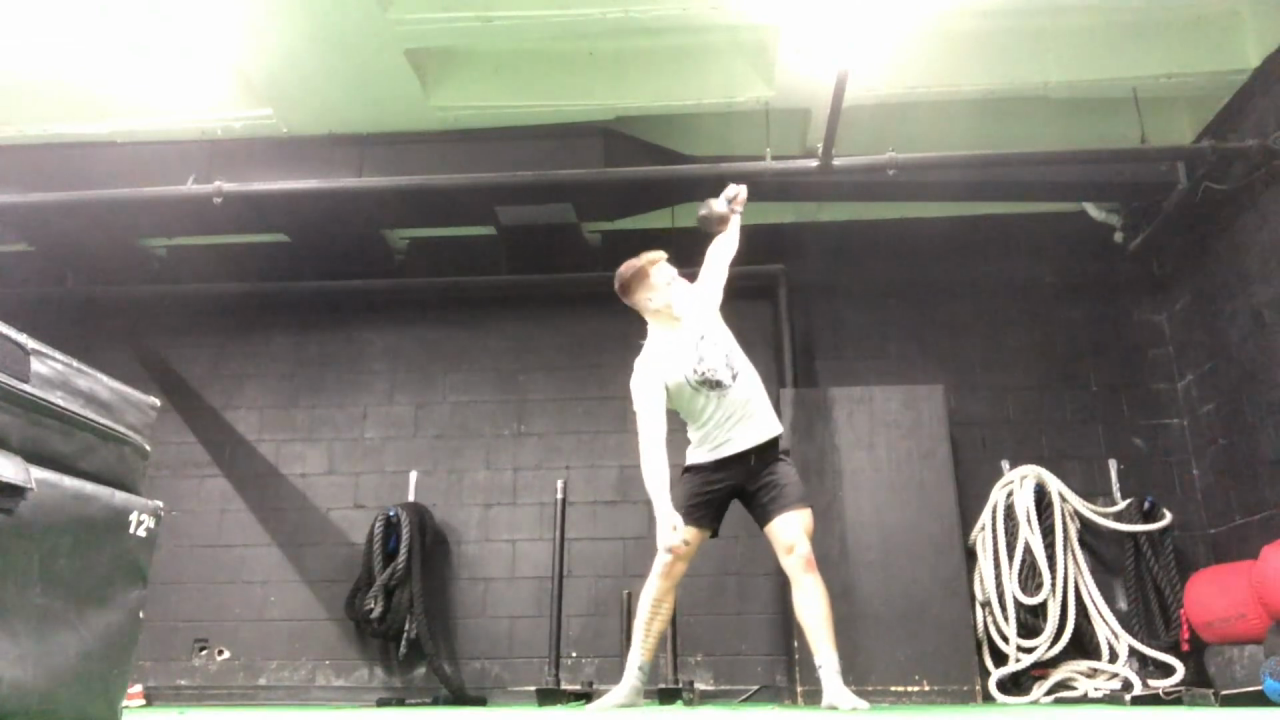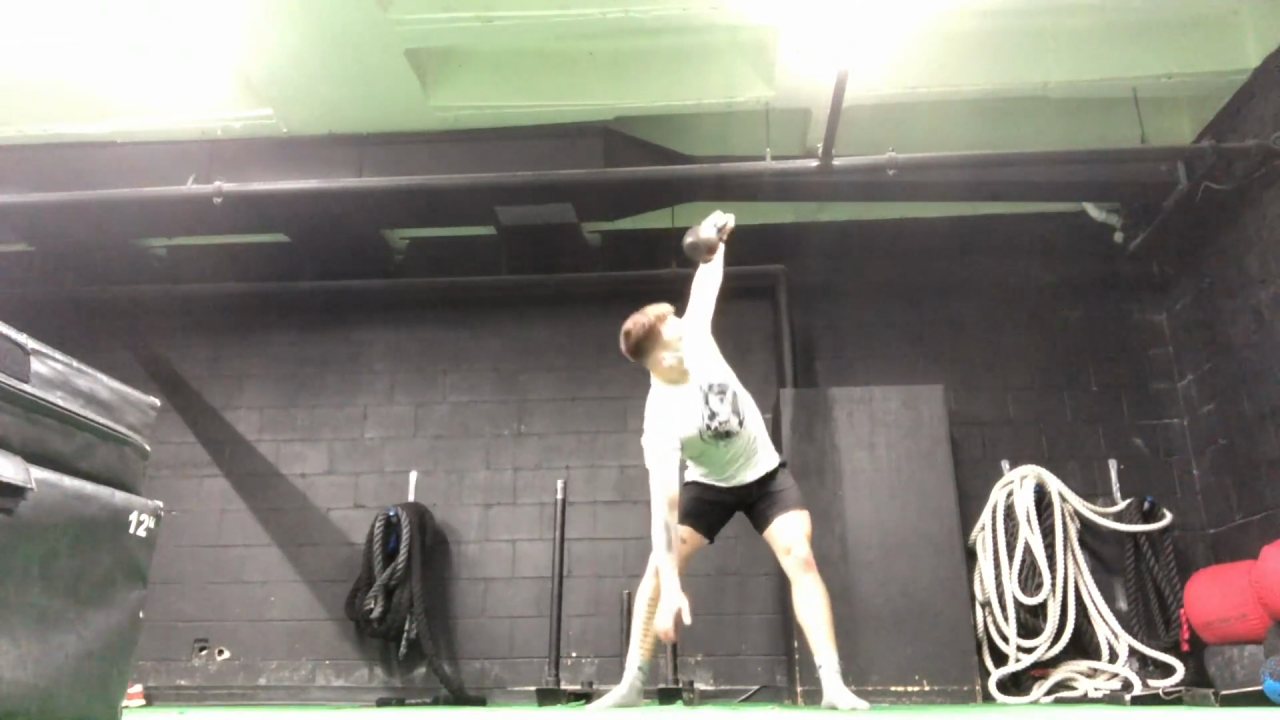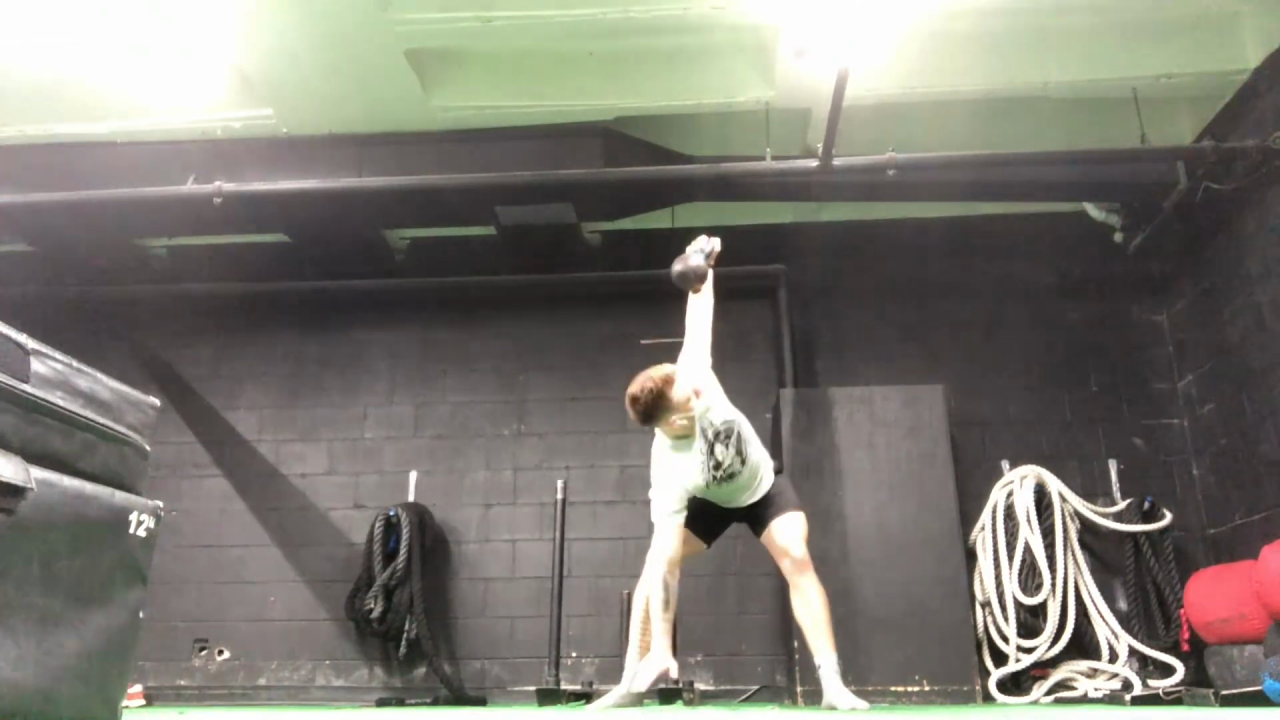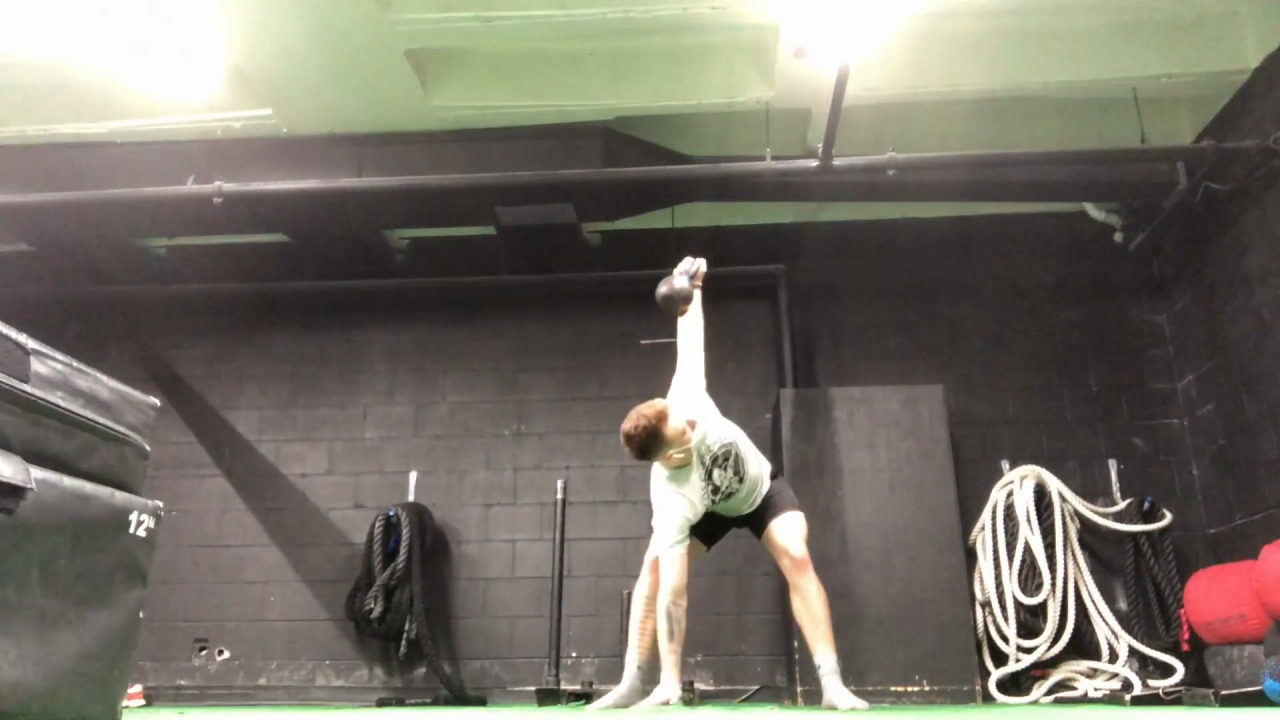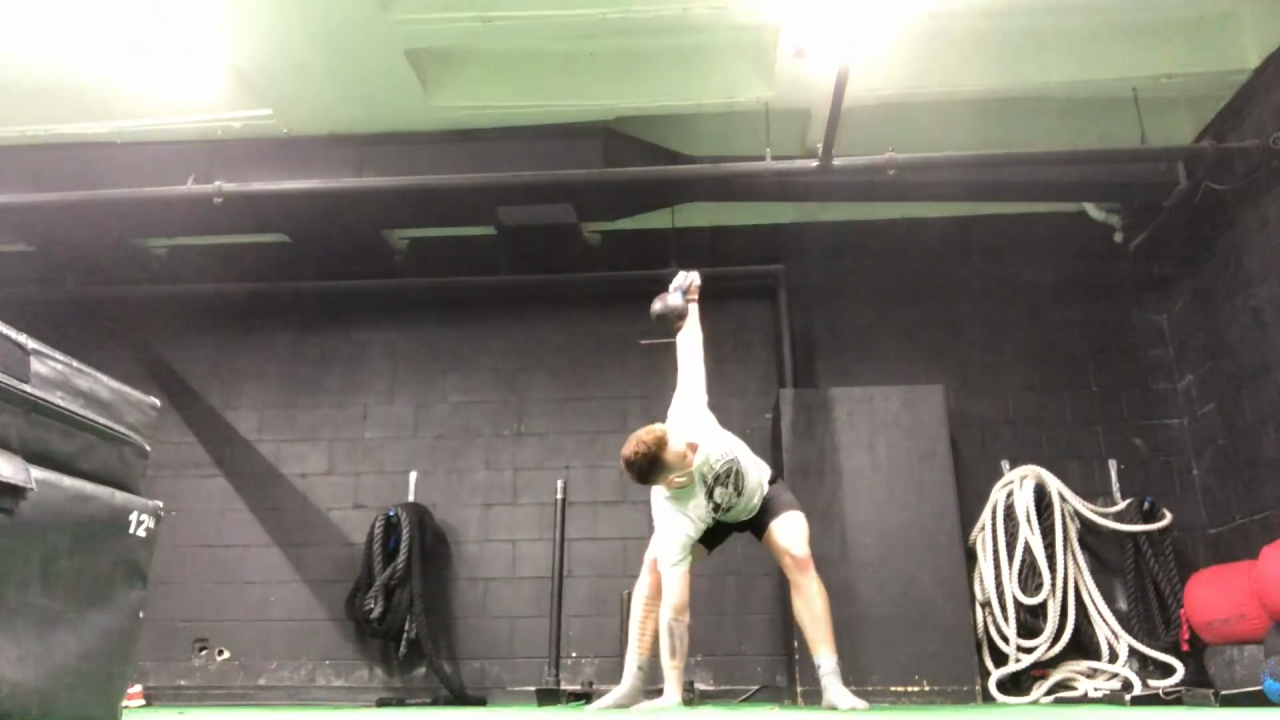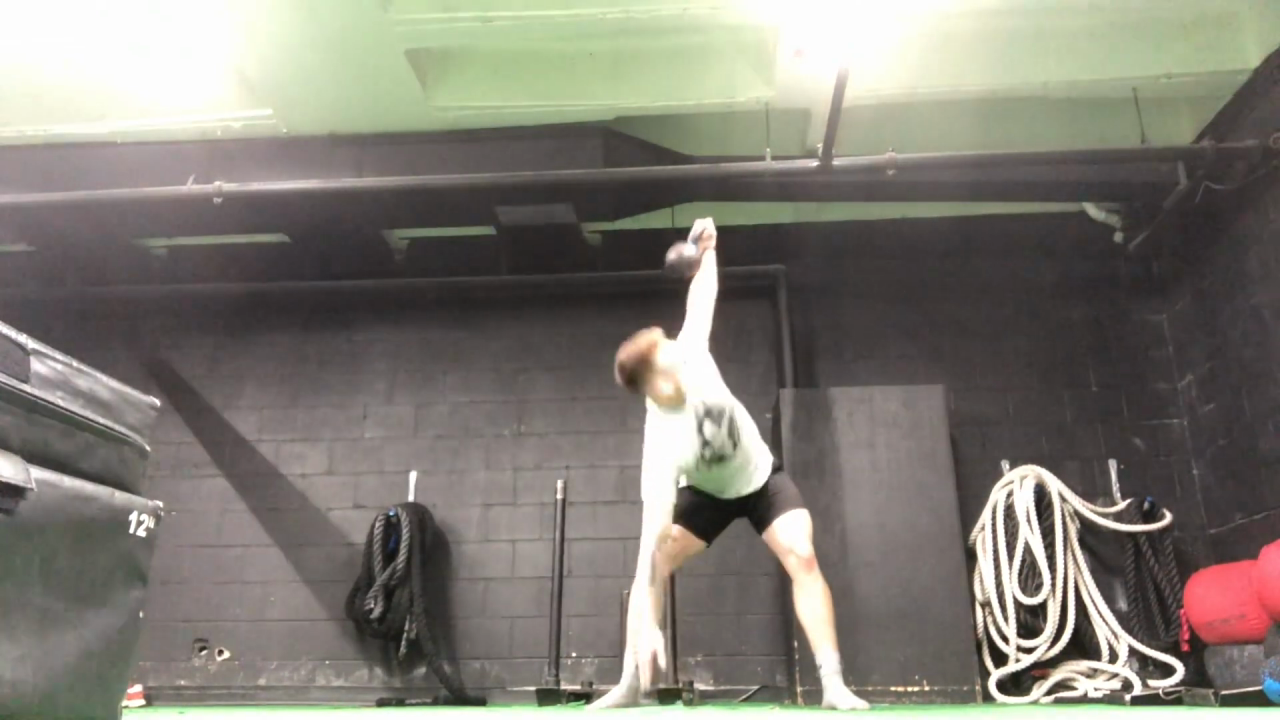
dt=0.5s
person 1, frame 1
left shoulder: (698, 305)
right shoulder: (650, 368)
left elbow: (721, 252)
right elbow: (651, 443)
left wrist: (732, 212)
right wrist: (665, 513)
left hip: (766, 452)
right hip: (710, 463)
left knee: (800, 555)
right knee: (667, 563)
left ankle: (833, 685)
right ankle: (632, 684)
person 1, frame 2
left shoulder: (695, 343)
right shoulder: (661, 419)
left elbow: (706, 286)
right elbow: (663, 504)
right wrist: (671, 588)
left hip: (766, 473)
right hip: (710, 485)
left knee: (800, 558)
right knee: (660, 565)
left ankle: (833, 685)
right ankle: (632, 684)
person 1, frame 3
left shoulder: (692, 378)
right shoulder: (671, 473)
left elbow: (698, 318)
right elbow: (667, 564)
left wrist: (704, 267)
right wrist: (661, 649)
left hip: (764, 483)
right hip: (709, 500)
left knee: (796, 557)
right knee: (655, 562)
left ankle: (832, 684)
right ankle: (630, 681)
person 1, frame 4
left shoulder: (686, 401)
right shoulder: (672, 502)
left elbow: (689, 342)
right elbow: (673, 592)
left wrist: (693, 287)
right wrist: (671, 678)
left hip: (762, 486)
right hip: (712, 509)
left knee: (797, 558)
right knee: (654, 566)
left ankle: (832, 684)
right ankle: (633, 683)
person 1, frame 5
left shoulder: (686, 421)
right shoulder: (674, 518)
left elbow: (690, 358)
right elbow: (674, 608)
left wrist: (689, 302)
right wrist: (672, 692)
left hip: (761, 488)
right hip: (714, 515)
left knee: (798, 557)
right knee: (653, 567)
left ankle: (832, 683)
right ankle: (633, 683)
person 1, frame 6
left shoulder: (688, 362)
right shoulder: (661, 448)
left elbow: (701, 301)
right elbow: (654, 532)
right wrist: (647, 622)
left hip: (763, 477)
right hip: (706, 493)
left knee: (802, 557)
right knee: (650, 559)
left ankle: (833, 684)
right ankle: (631, 683)
